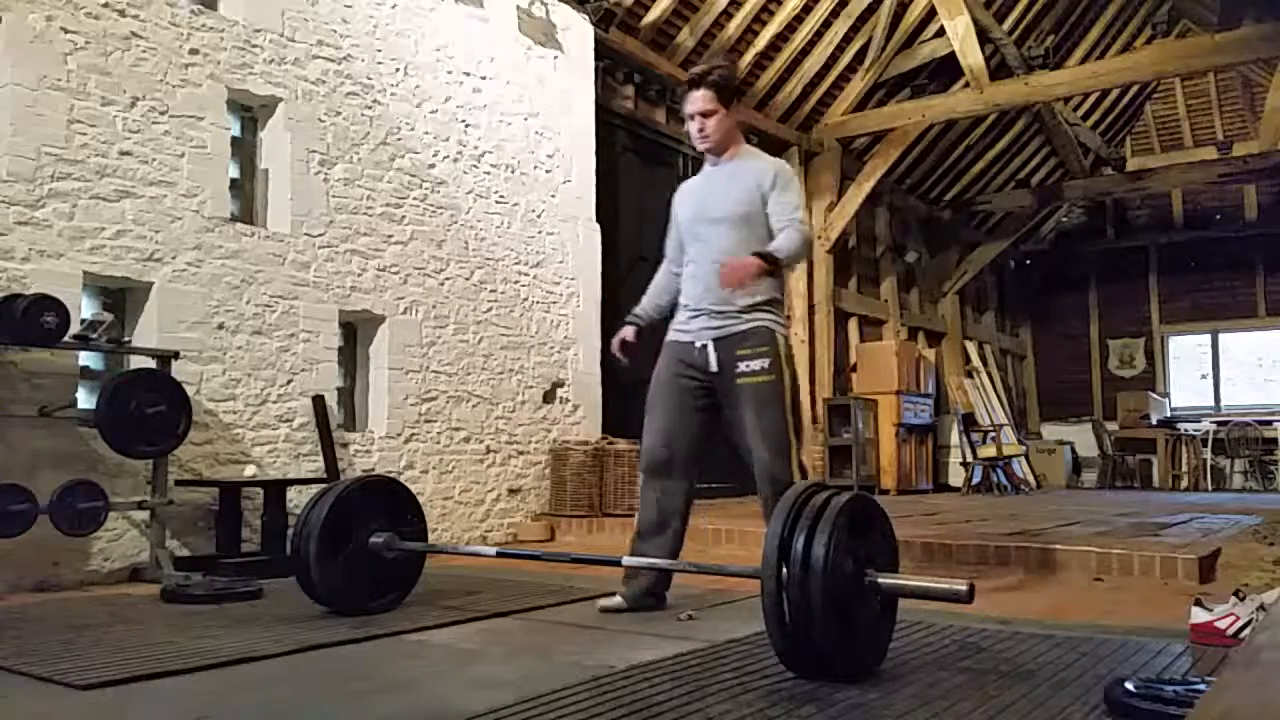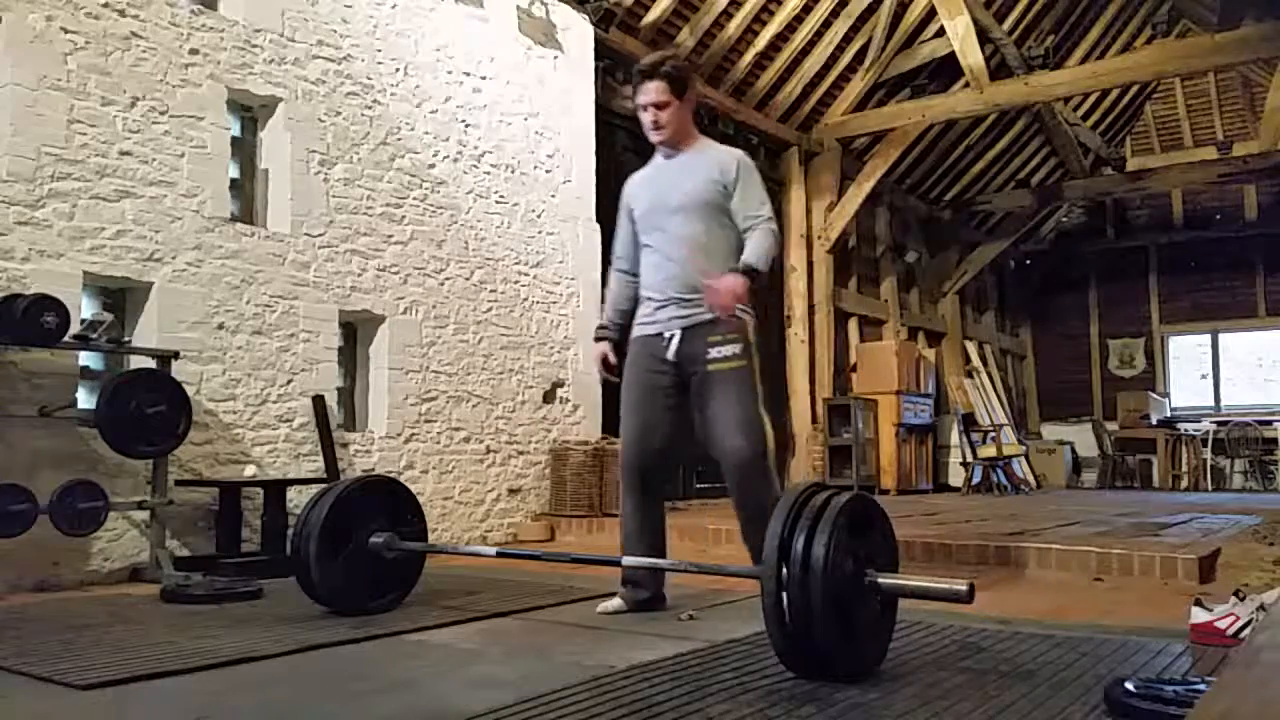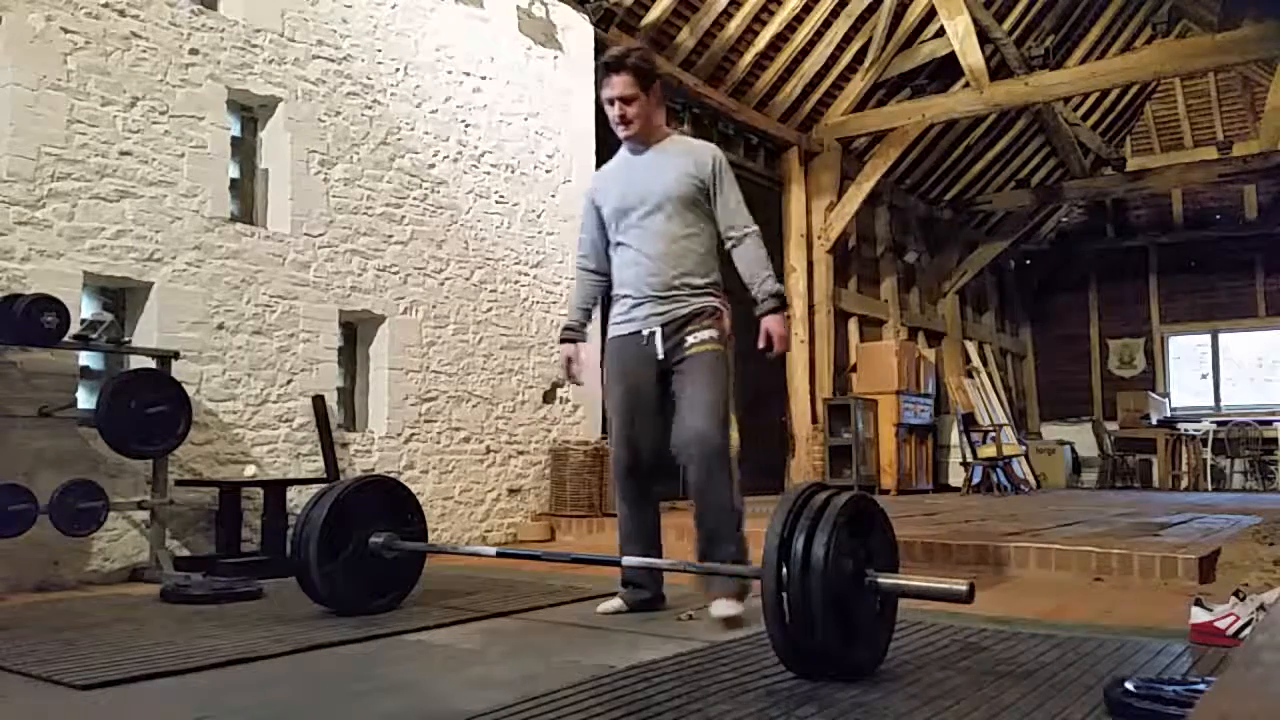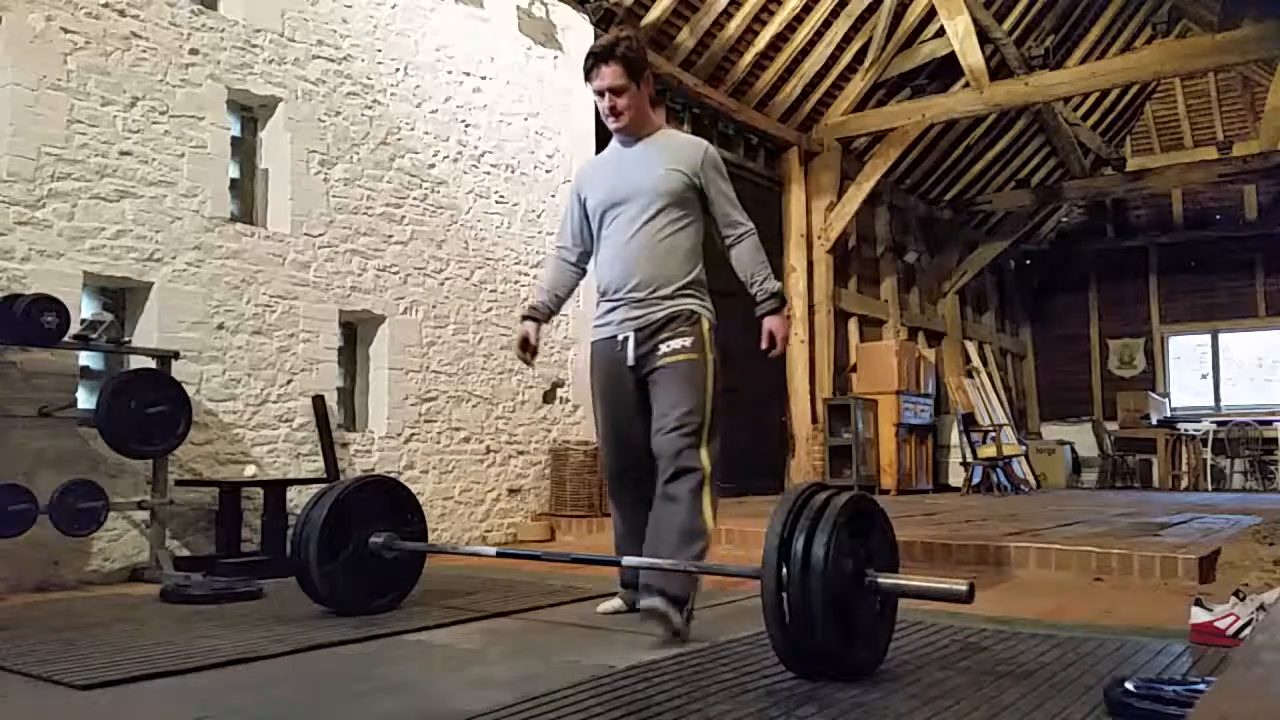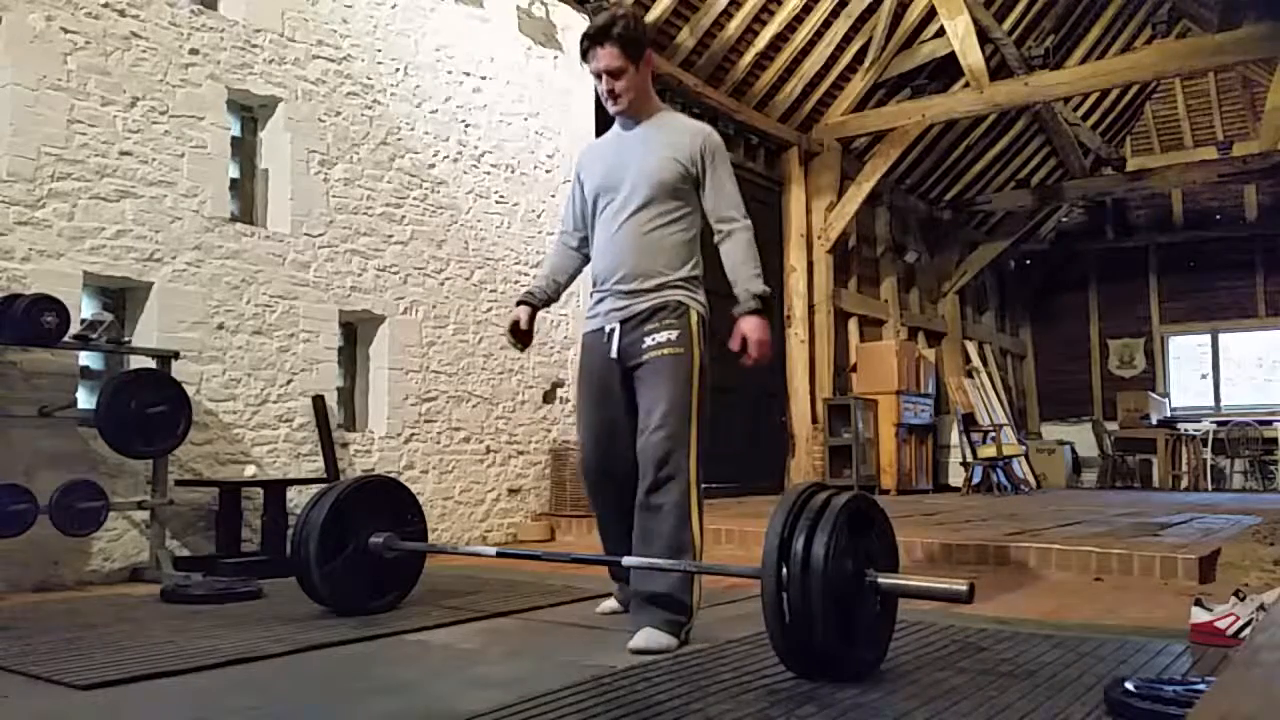
dt=0.2s
person 1, frame 1
left shoulder: (771, 172)
right shoulder: (686, 192)
left elbow: (796, 233)
left wrist: (762, 260)
right wrist: (636, 320)
left hip: (750, 337)
right hip: (686, 342)
left knee: (772, 464)
right knee: (662, 459)
right ankle: (645, 582)
person 1, frame 2
left shoulder: (729, 163)
right shoulder: (636, 186)
left elbow: (761, 229)
right elbow: (625, 268)
left wrist: (743, 274)
right wrist: (606, 331)
left hip: (717, 329)
right hip: (650, 336)
left knee: (741, 450)
right knee: (639, 460)
right ankle: (642, 585)
person 1, frame 3
left shoulder: (702, 158)
right shoulder: (603, 181)
left elbow: (741, 236)
right elbow: (590, 266)
left wrist: (771, 303)
right wrist: (572, 332)
left hip: (695, 321)
right hip: (629, 334)
left knee: (703, 443)
right knee: (632, 464)
left ankle: (726, 581)
right ankle: (643, 584)
person 1, frame 4
left shoulder: (694, 153)
right shoulder: (591, 173)
left elbow: (738, 234)
right elbow: (569, 255)
left wrist: (771, 301)
right wrist: (536, 314)
left hip: (677, 324)
right hip: (611, 334)
left knee: (678, 452)
right knee: (624, 467)
left ankle: (669, 594)
right ankle: (638, 584)
person 1, frame 5
left shoulder: (695, 140)
right shoulder: (592, 156)
left elbow: (732, 227)
right elbow: (572, 241)
left wrist: (752, 304)
right wrist: (532, 298)
left hip: (667, 317)
right hip: (602, 324)
left knee: (664, 458)
right knee: (603, 461)
left ankle: (663, 610)
right ankle: (633, 580)
